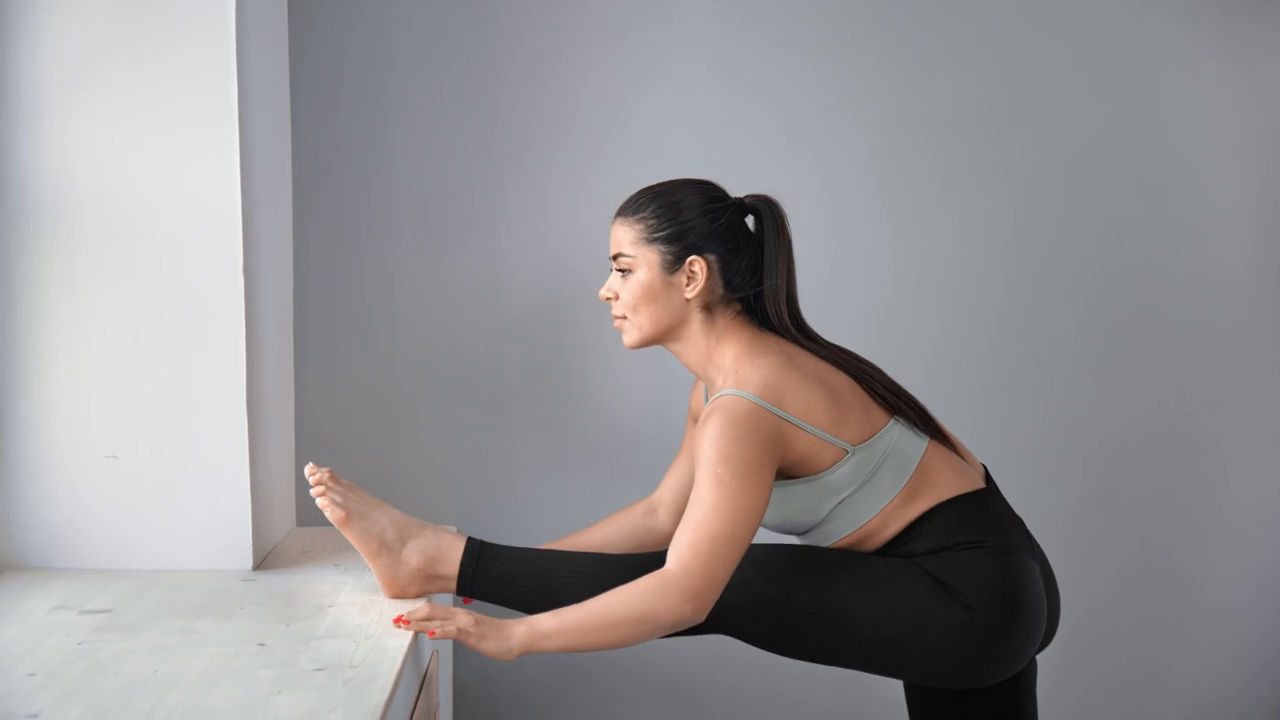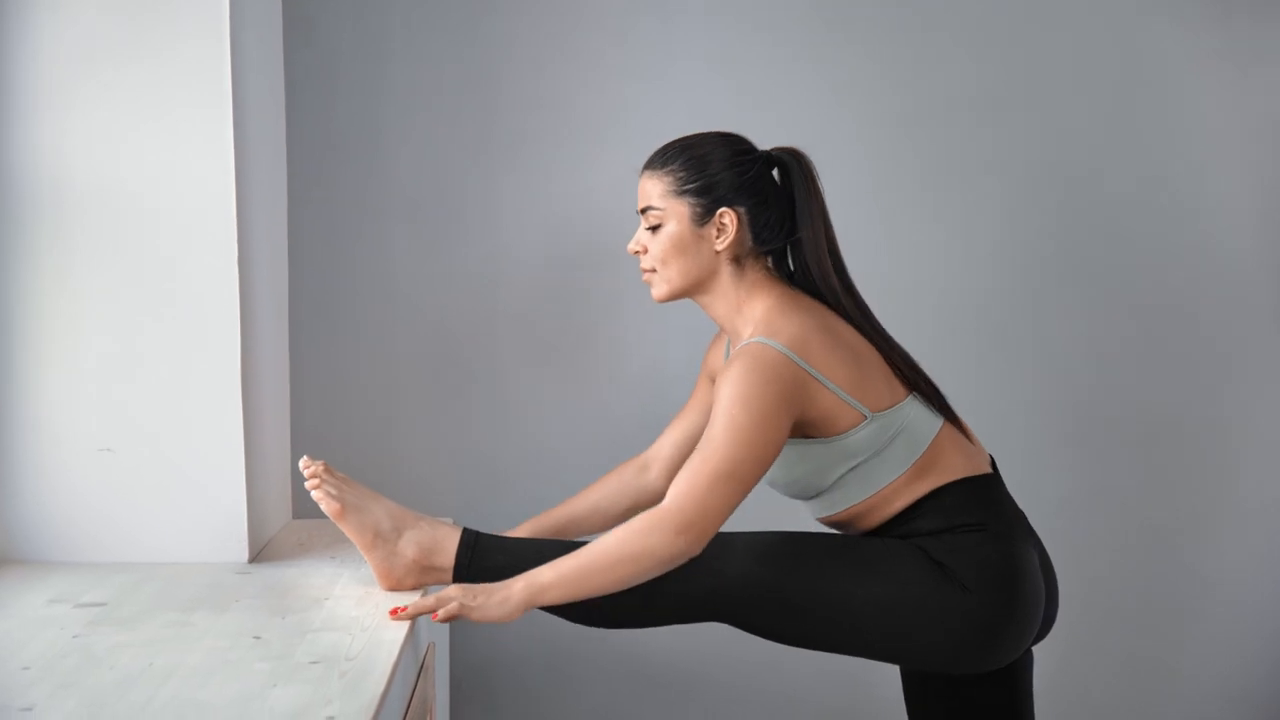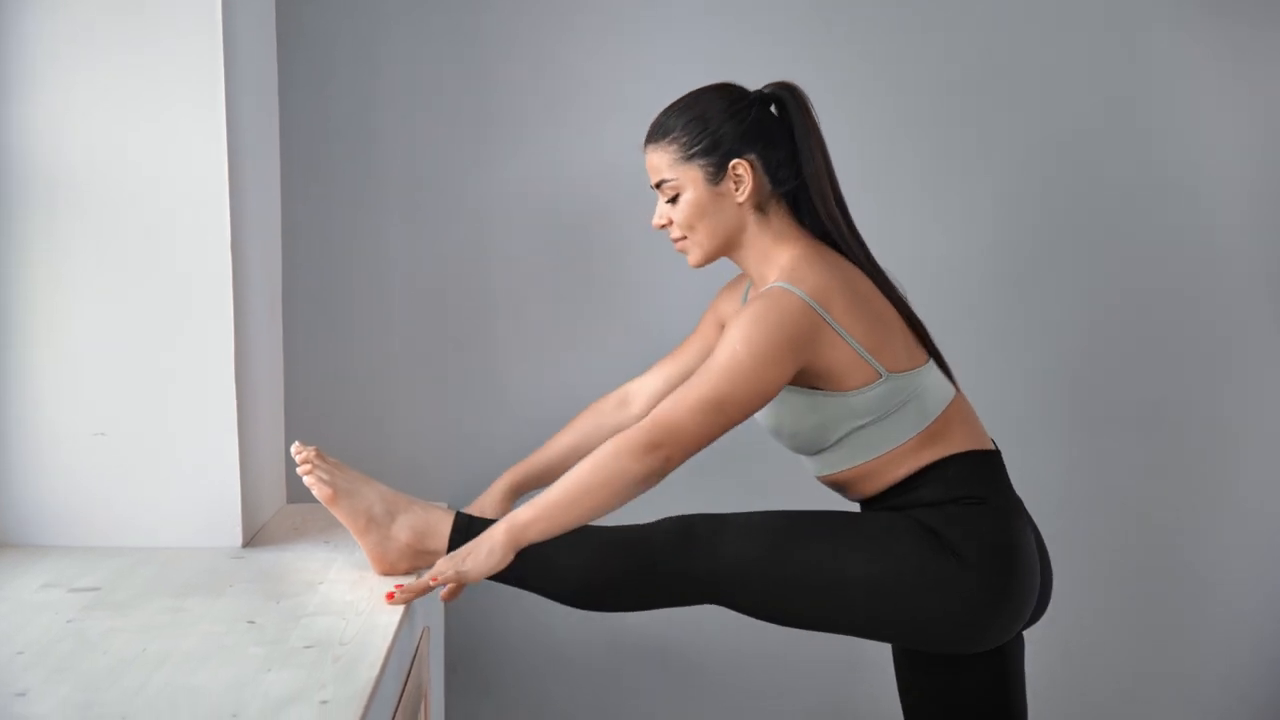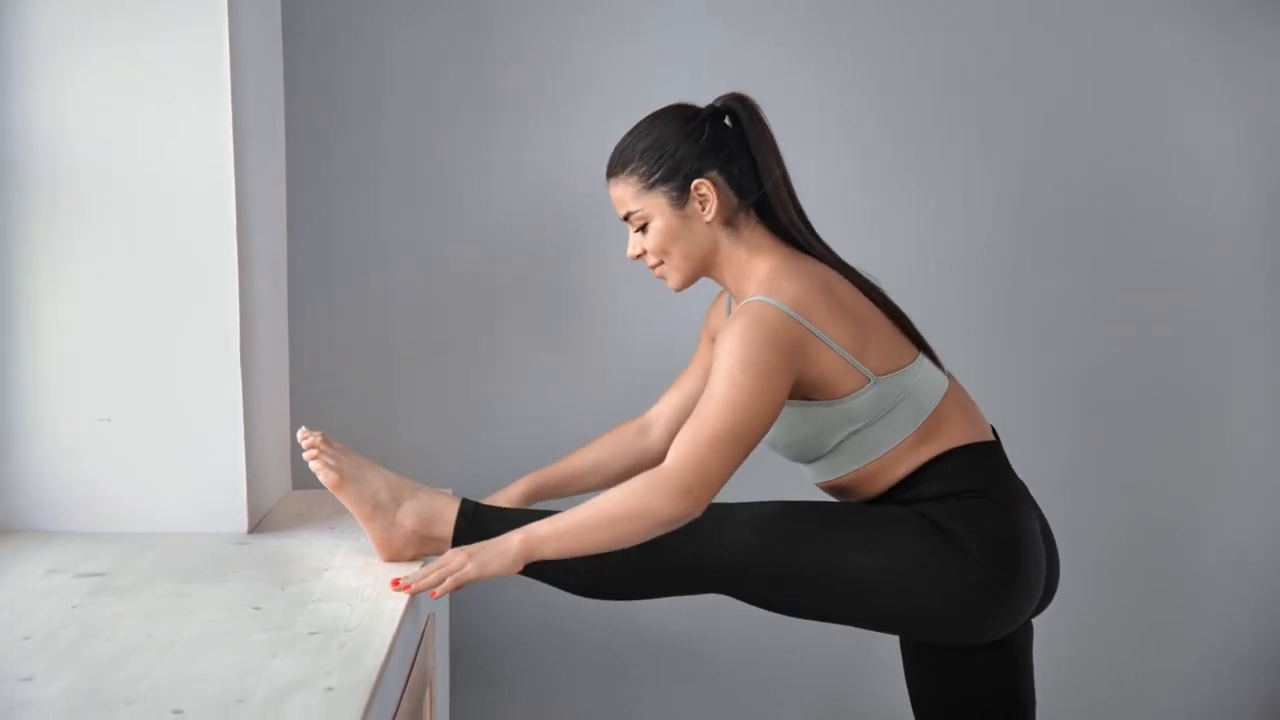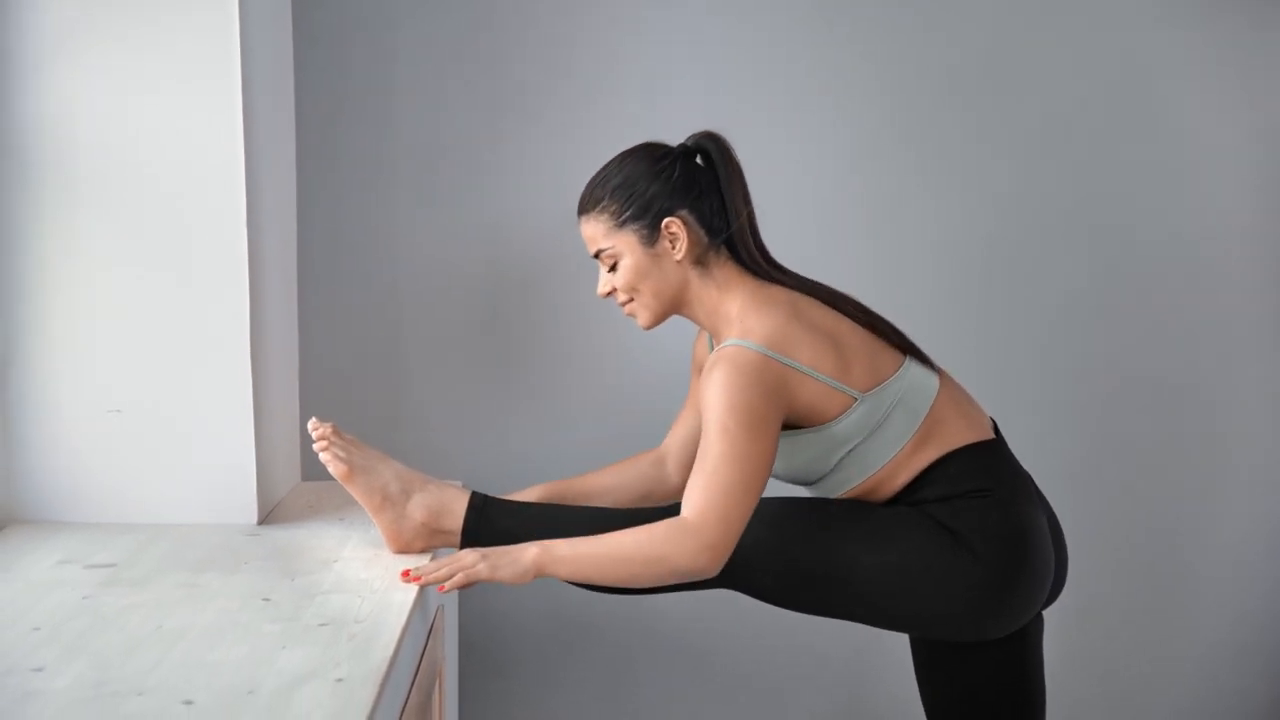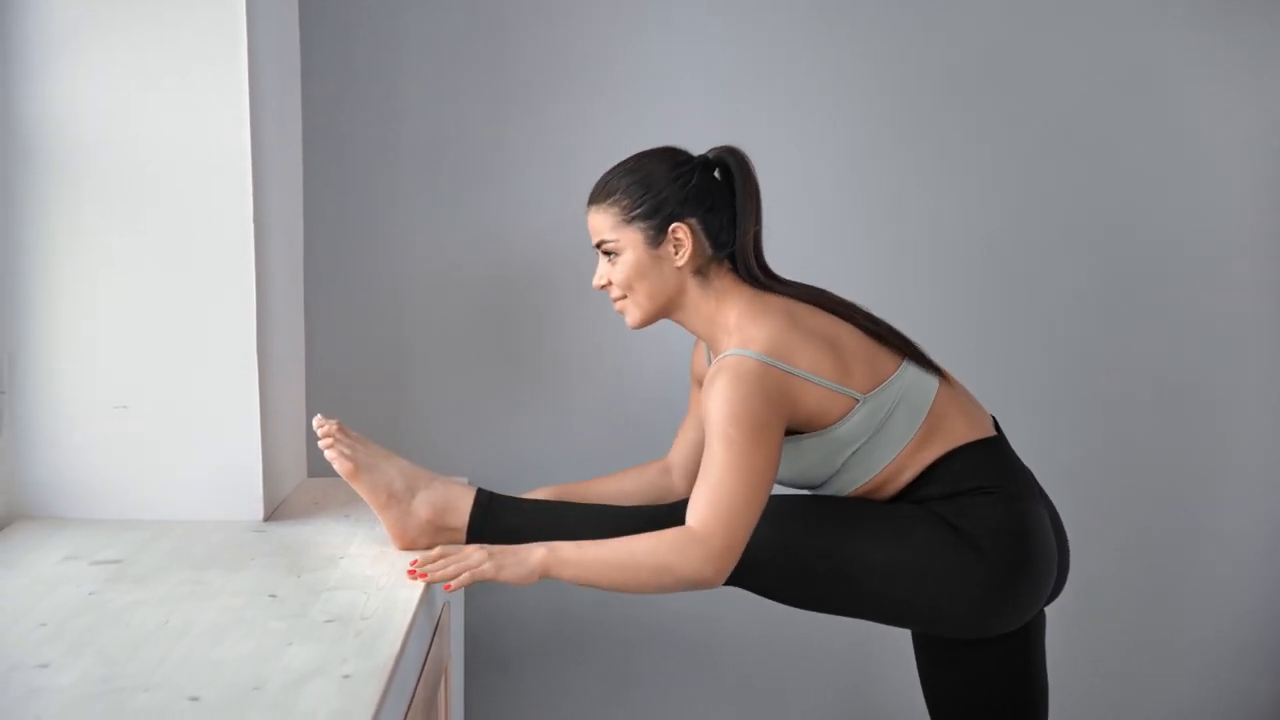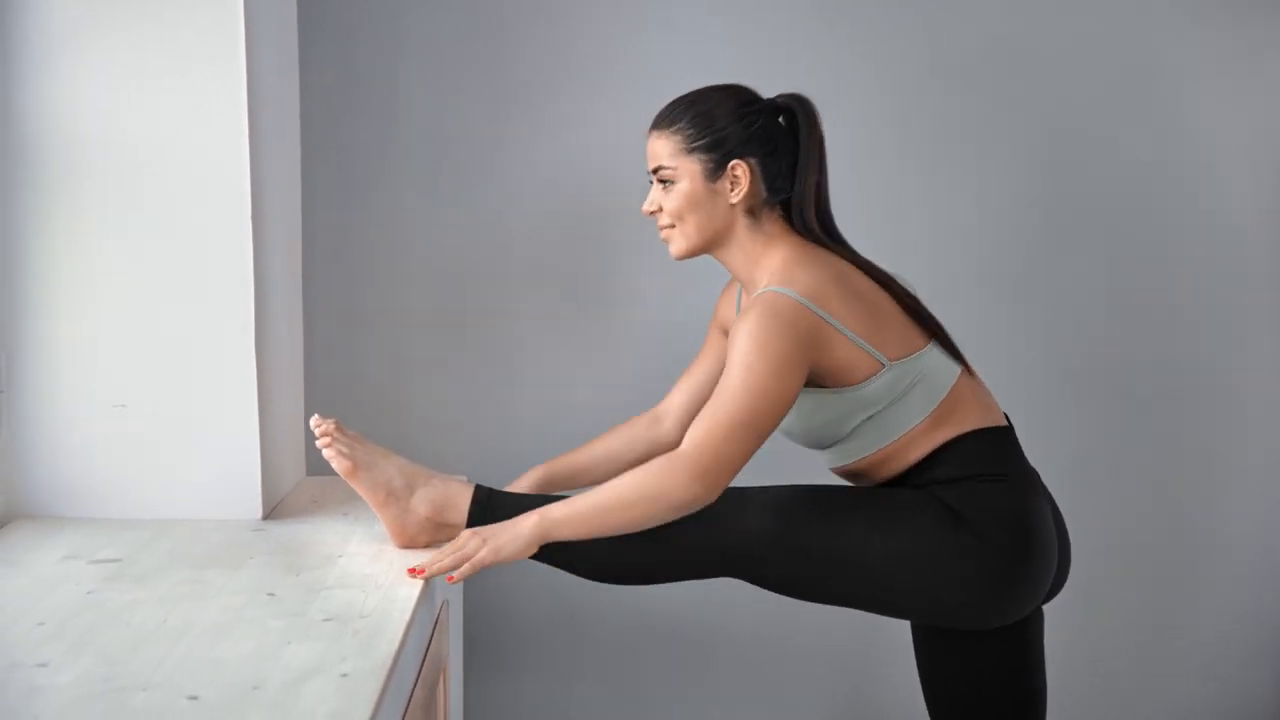
dt=0.4s
person 1, frame 1
left shoulder: (745, 403)
right shoulder: (731, 372)
left elbow: (684, 599)
right elbow: (662, 517)
left wrist: (516, 634)
right wrist: (518, 569)
left hip: (967, 597)
right hip: (982, 590)
person 1, frame 2
left shoulder: (768, 359)
right shoulder: (745, 339)
left elbow: (677, 533)
right elbow: (653, 474)
left wrist: (516, 592)
right wrist: (518, 543)
left hip: (966, 578)
right hip: (973, 575)
left knee: (713, 576)
person 1, frame 3
left shoulder: (788, 305)
right shoulder: (757, 290)
left elbow: (652, 449)
right elbow: (635, 404)
left wrist: (504, 538)
right wrist: (506, 486)
left hip: (959, 553)
right hip: (963, 555)
left knee: (700, 556)
left ankle: (425, 536)
person 1, frame 4
left shoulder: (770, 318)
right shoulder: (747, 299)
left elbow: (678, 494)
right elbow: (654, 435)
left wrist: (514, 545)
right wrist: (521, 493)
left hip: (965, 546)
right hip: (977, 548)
left knee: (708, 549)
person 1, frame 5
left shoulder: (749, 355)
right shoulder: (733, 324)
left elbow: (700, 545)
right elbow: (672, 468)
left wrist: (529, 556)
right wrist: (531, 503)
left hip: (974, 547)
right hip: (988, 545)
left knee: (728, 538)
person 1, frame 6
left shoulder: (748, 363)
right shoulder: (724, 336)
left elbow: (704, 556)
right elbow: (678, 478)
left wrist: (535, 555)
right wrist: (540, 503)
left hip: (978, 543)
right hip: (989, 544)
left knee: (728, 537)
person 1, frame 7
left shoulder: (785, 306)
right shoulder: (753, 291)
left elbow: (693, 479)
right elbow: (664, 426)
left wrist: (532, 528)
right wrist: (532, 485)
left hip: (979, 529)
right hip: (983, 533)
left knee: (725, 532)
left ankle: (450, 509)
